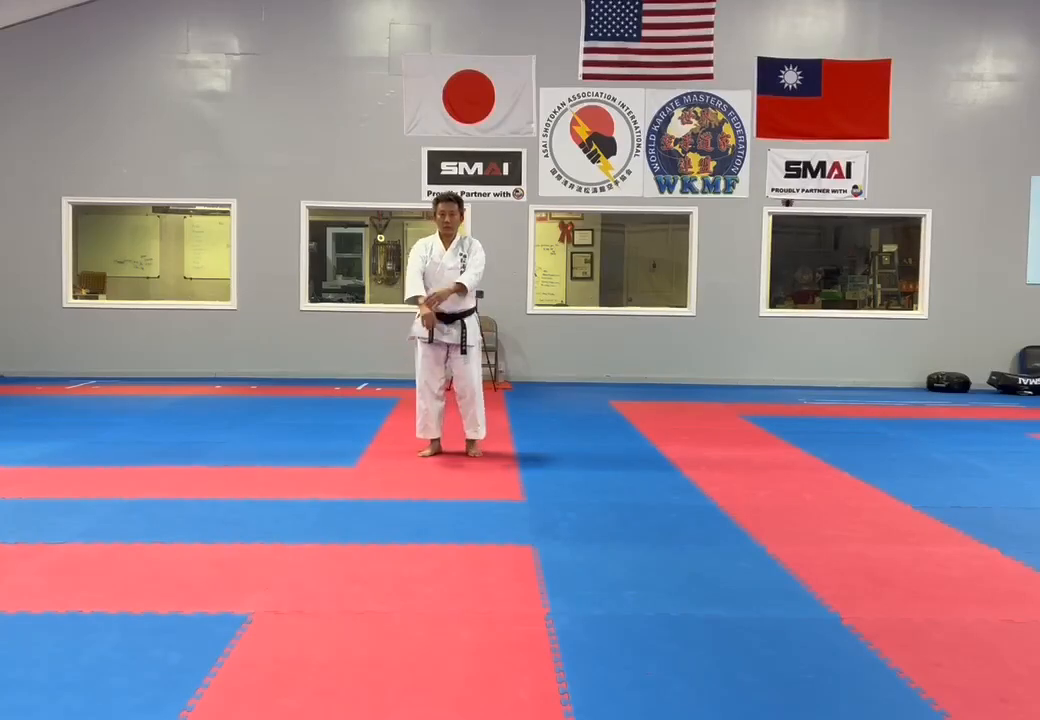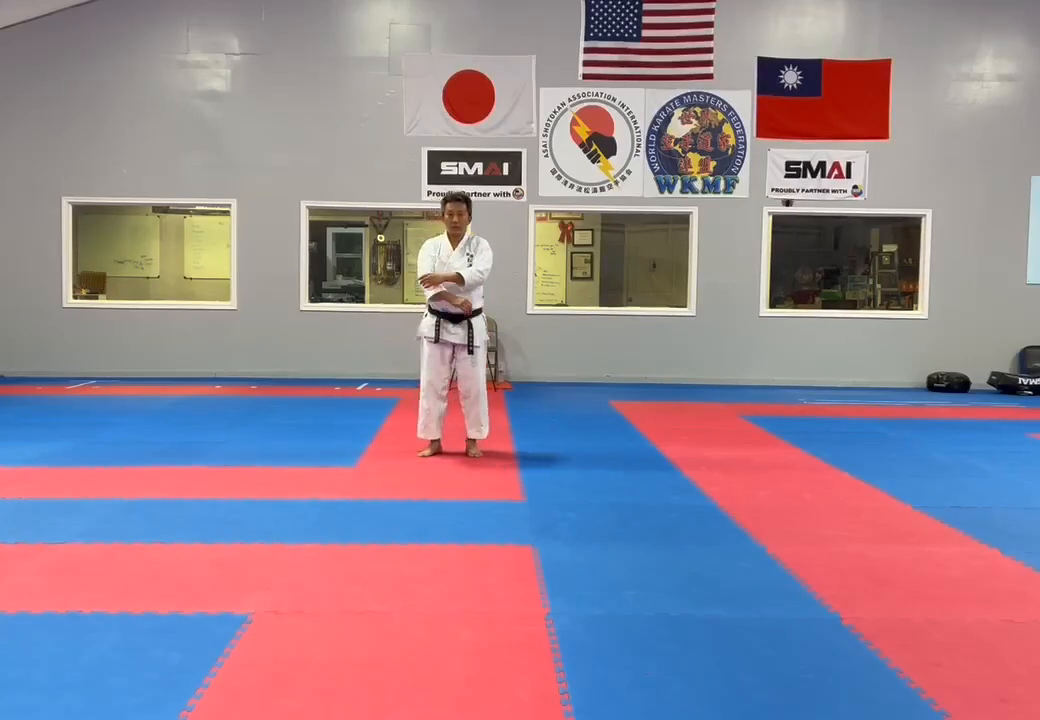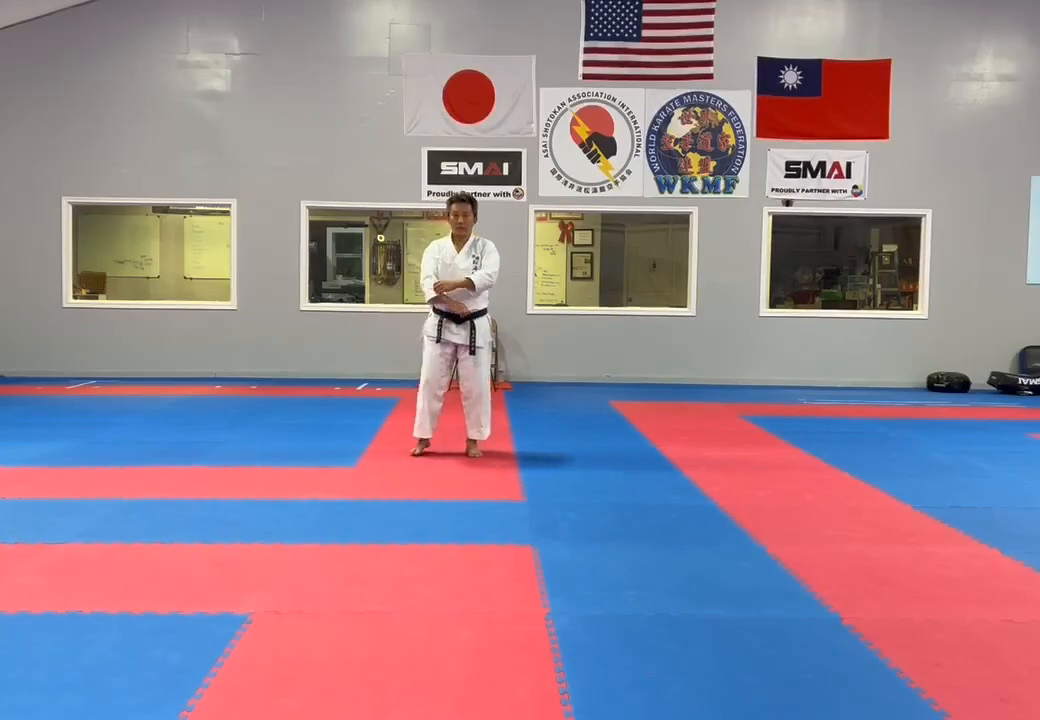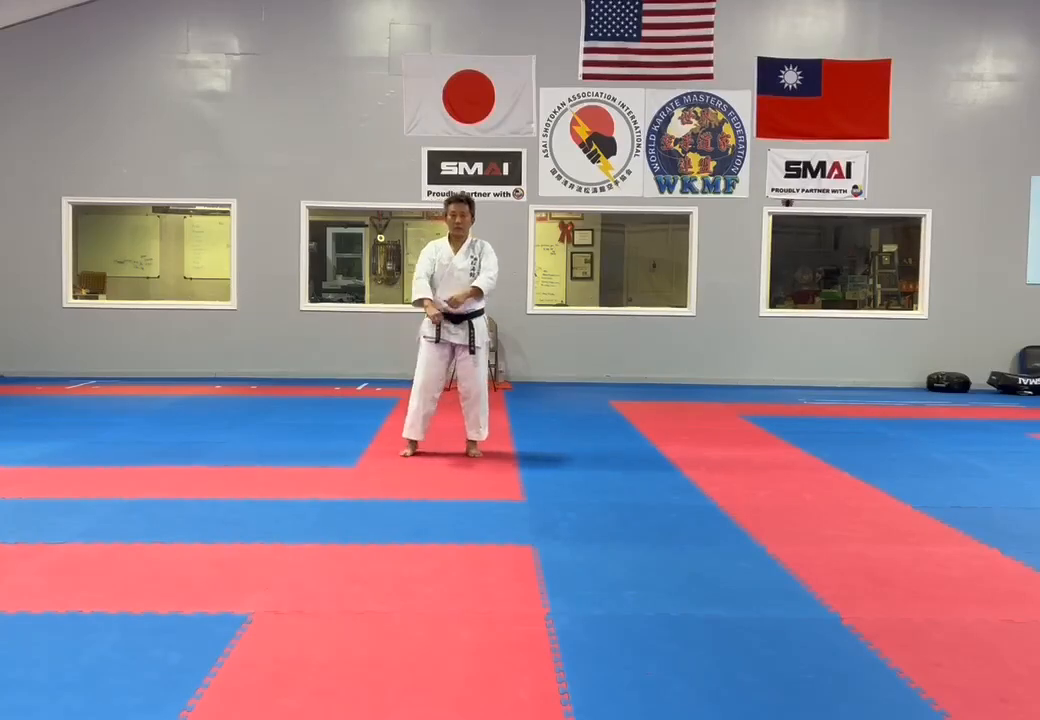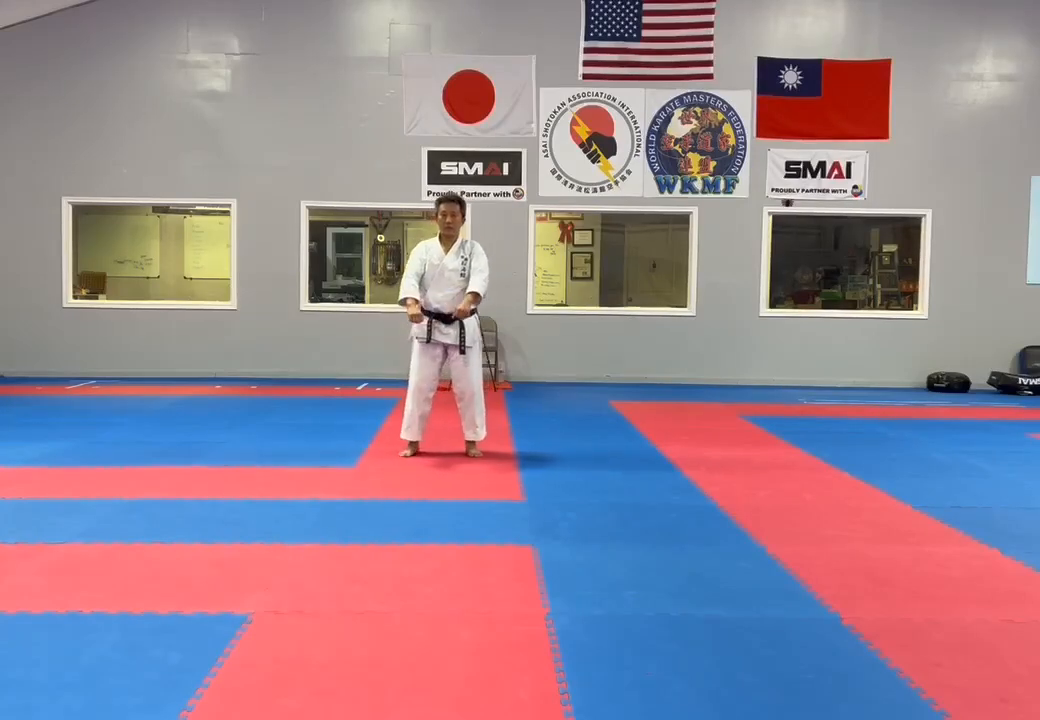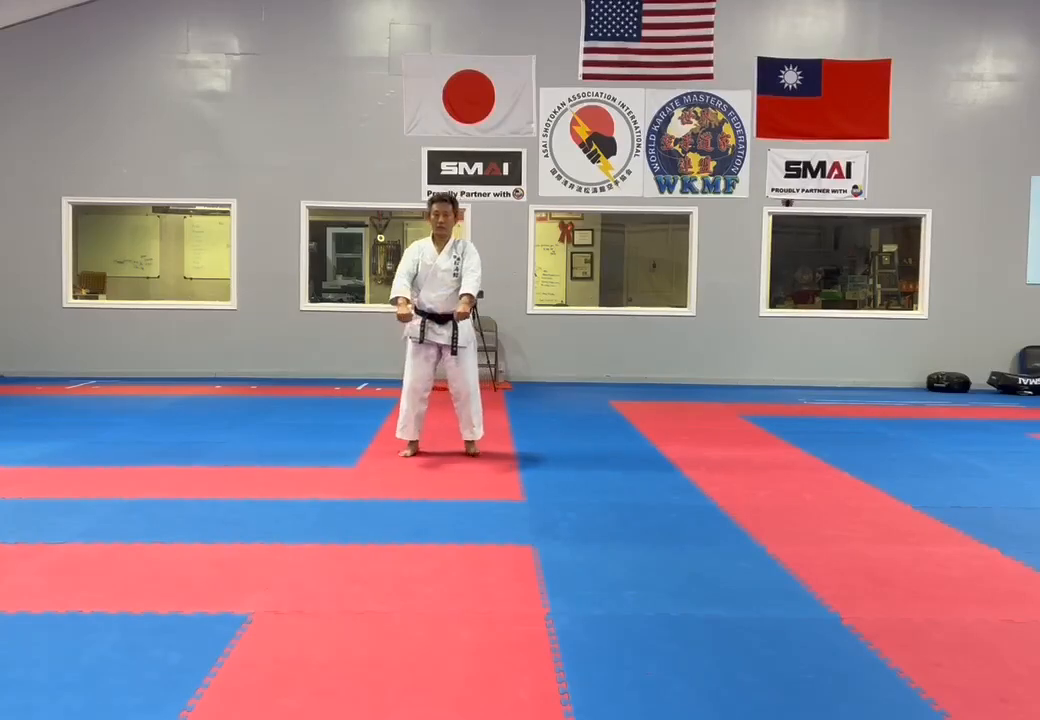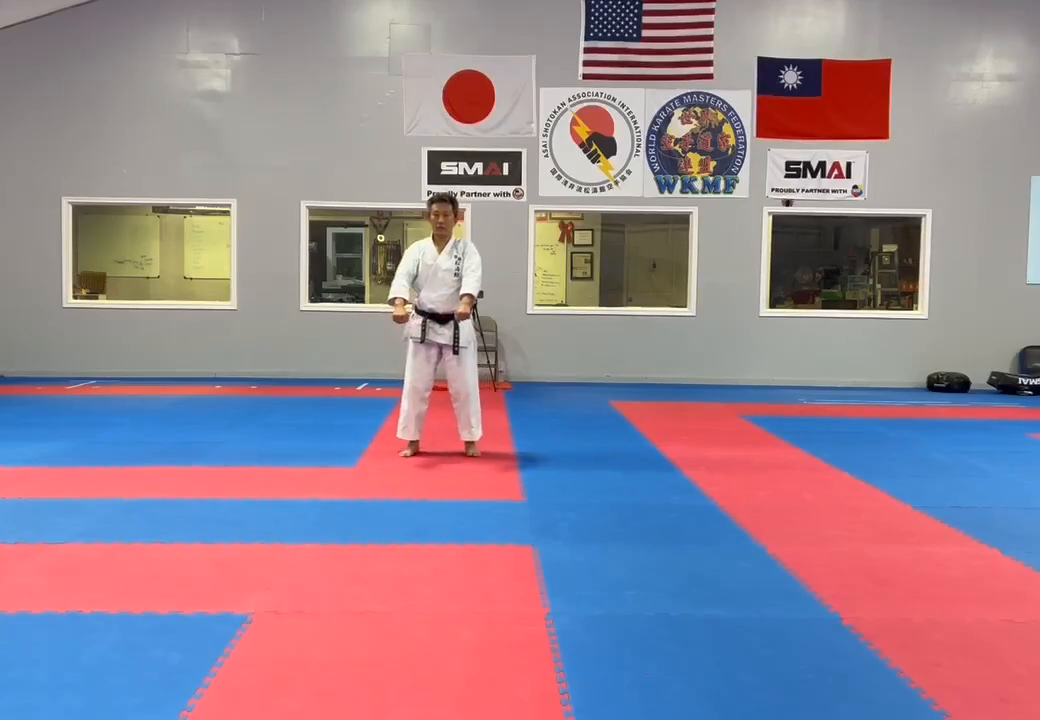
dt=0.2s
person 1, frame 1
left shoulder: (472, 246)
right shoulder: (422, 246)
left elbow: (473, 276)
right elbow: (414, 279)
left wrist: (445, 292)
right wrist: (424, 305)
left hip: (463, 325)
right hip: (430, 325)
left knee: (469, 385)
right knee: (429, 384)
left ankle: (473, 439)
right ankle: (434, 440)
person 1, frame 2
left shoulder: (480, 245)
right shoulder: (431, 246)
left elbow: (478, 273)
right elbow: (426, 279)
left wrist: (444, 277)
right wrist: (454, 300)
left hip: (470, 326)
right hip: (437, 324)
left knee: (473, 385)
right knee: (433, 384)
left ankle: (473, 440)
right ankle: (434, 440)
person 1, frame 3
left shoulder: (486, 247)
right shoulder: (436, 248)
left elbow: (488, 275)
right elbow: (428, 280)
left wrist: (455, 284)
right wrist: (451, 302)
left hip: (474, 326)
right hip: (440, 324)
left knee: (475, 385)
right knee: (431, 382)
left ankle: (473, 440)
right ankle: (423, 438)
person 1, frame 4
left shoulder: (483, 249)
right shoulder: (432, 249)
left elbow: (488, 277)
right elbow: (421, 279)
left wrist: (466, 294)
right wrist: (429, 306)
left hip: (471, 326)
right hip: (437, 326)
left knee: (474, 386)
right knee: (426, 384)
left ankle: (472, 440)
right ankle: (413, 439)
person 1, frame 5
left shoulder: (473, 250)
right shoulder: (423, 249)
left elbow: (479, 279)
right elbow: (410, 279)
left wrist: (468, 302)
right wrist: (412, 305)
left hip: (463, 326)
right hip: (429, 325)
left knee: (469, 386)
right knee: (420, 385)
left ankle: (472, 440)
right ankle: (413, 441)
person 1, frame 6
left shoulder: (466, 249)
right shoulder: (416, 249)
left elbow: (472, 279)
right elbow: (403, 278)
left wrist: (465, 304)
right wrist: (402, 304)
left hip: (457, 326)
right hip: (423, 326)
left knee: (465, 385)
right knee: (415, 385)
left ankle: (471, 439)
right ankle: (412, 441)
person 1, frame 7
left shoulder: (467, 249)
right shoulder: (417, 250)
left elbow: (472, 279)
right elbow: (402, 278)
left wrist: (465, 304)
right wrist: (399, 305)
left hip: (457, 327)
right hip: (423, 326)
left knee: (464, 386)
right knee: (416, 385)
left ankle: (470, 440)
right ankle: (413, 441)
